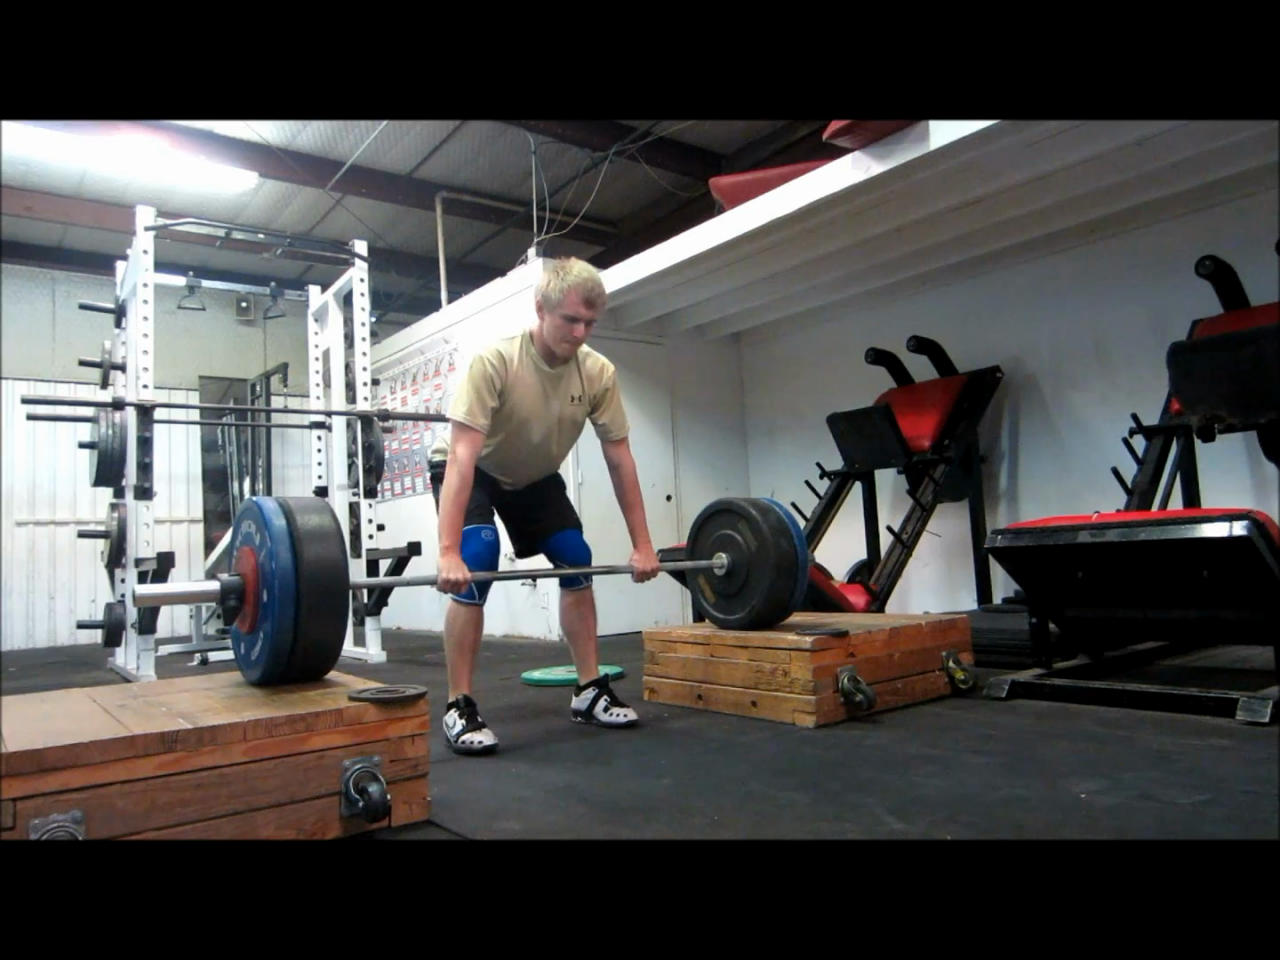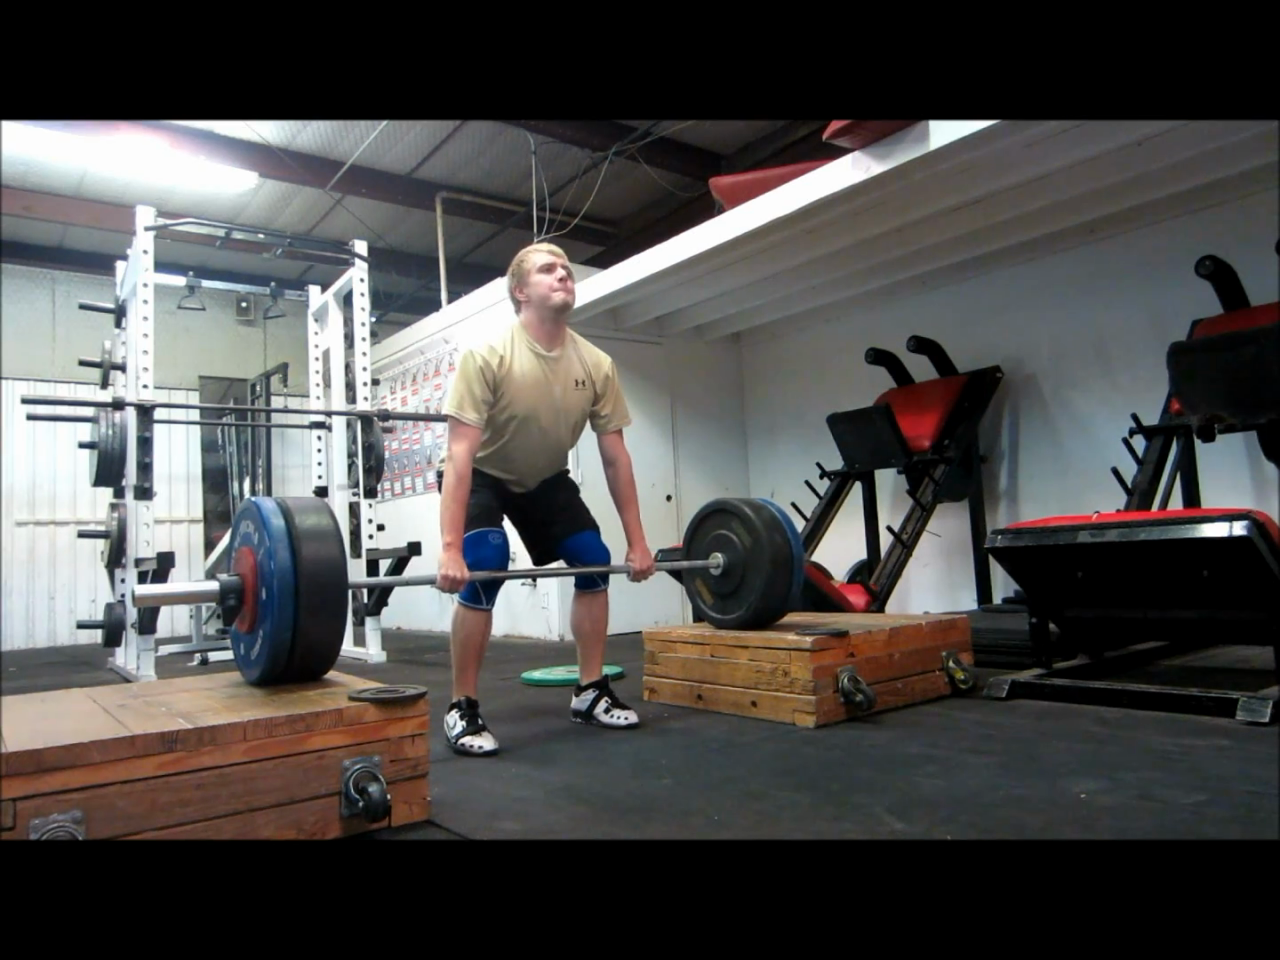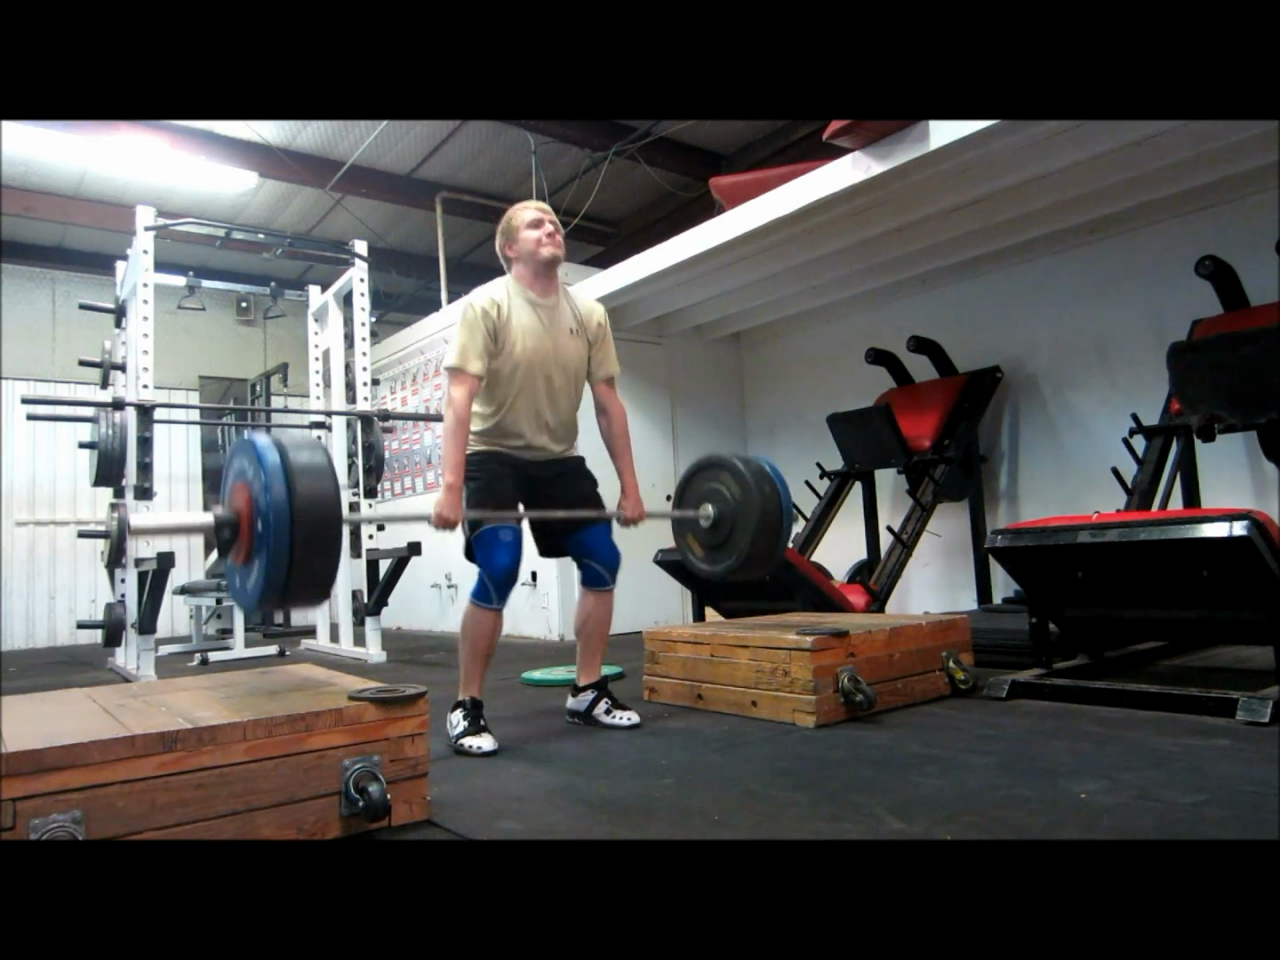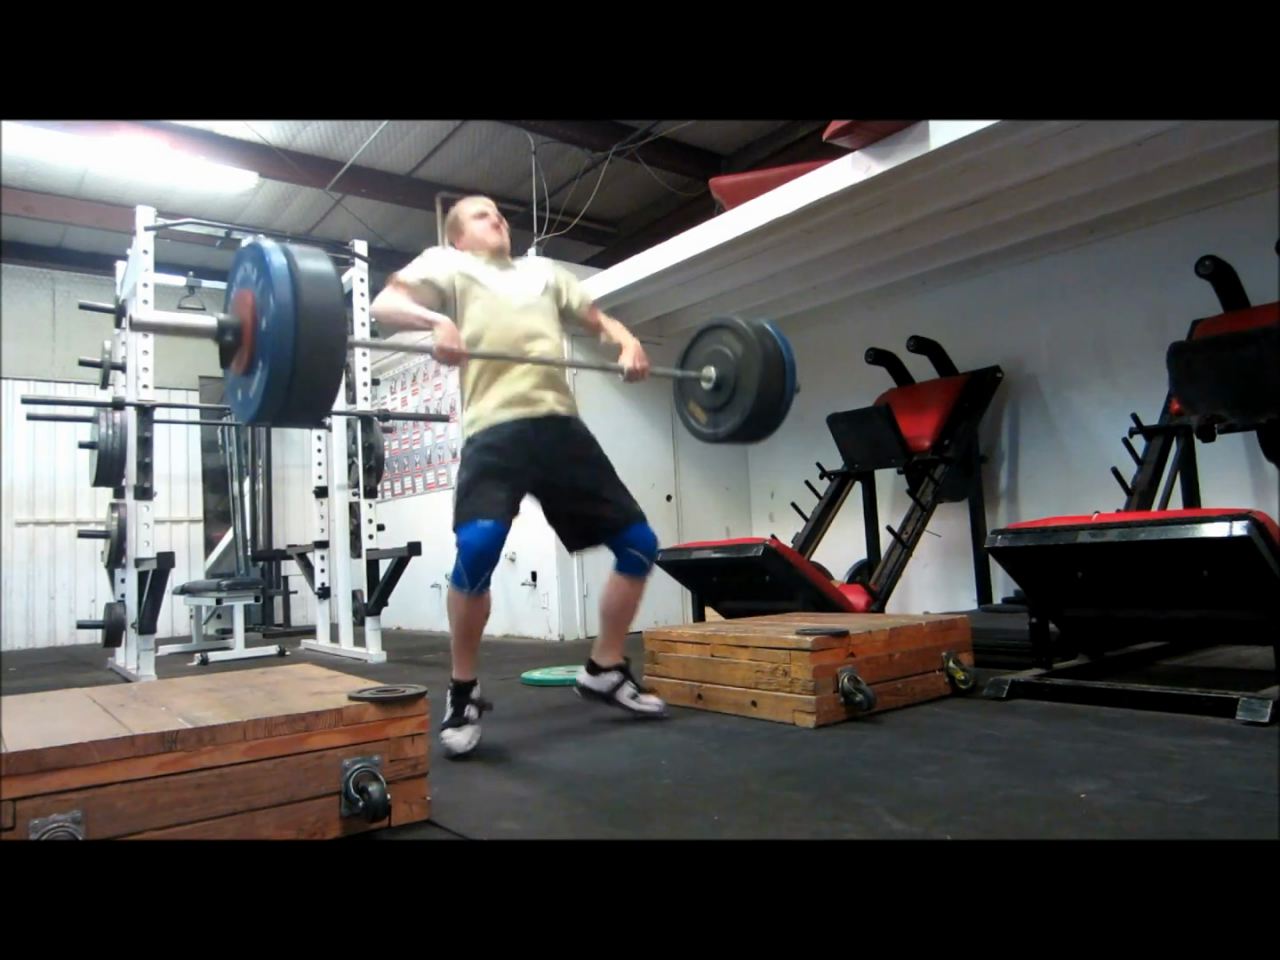
dt=0.4s
person 1, frame 1
left shoulder: (598, 372)
right shoulder: (494, 360)
left elbow: (620, 459)
right elbow: (462, 456)
left wrist: (642, 544)
right wrist: (447, 550)
left hip: (535, 476)
right hip: (472, 470)
left knee: (576, 559)
right knee: (476, 562)
left ankle: (590, 690)
right ankle: (459, 707)
person 1, frame 2
left shoulder: (596, 365)
right shoulder: (488, 357)
left elbow: (616, 456)
right elbow: (460, 453)
left wrist: (637, 542)
right wrist: (450, 548)
left hip: (544, 479)
right hip: (482, 476)
left knee: (594, 561)
right knee: (485, 568)
left ankle: (591, 692)
right ankle: (463, 710)
person 1, frame 3
left shoulder: (589, 315)
right shoulder: (486, 306)
left elbow: (609, 405)
right elbow: (460, 399)
left wrist: (629, 488)
right wrist: (451, 487)
left hip: (557, 458)
right hip: (493, 456)
left knee: (601, 560)
right knee: (499, 567)
left ankle: (588, 692)
right ankle: (466, 708)
person 1, frame 4
left shoulder: (542, 271)
right shoulder: (448, 265)
left elbow: (595, 316)
right elbow: (385, 305)
left wrist: (628, 344)
right wrist: (436, 323)
left hip: (561, 428)
right hip: (498, 429)
left knee: (638, 543)
right knee: (479, 547)
left ankle: (606, 671)
right ankle: (461, 695)
